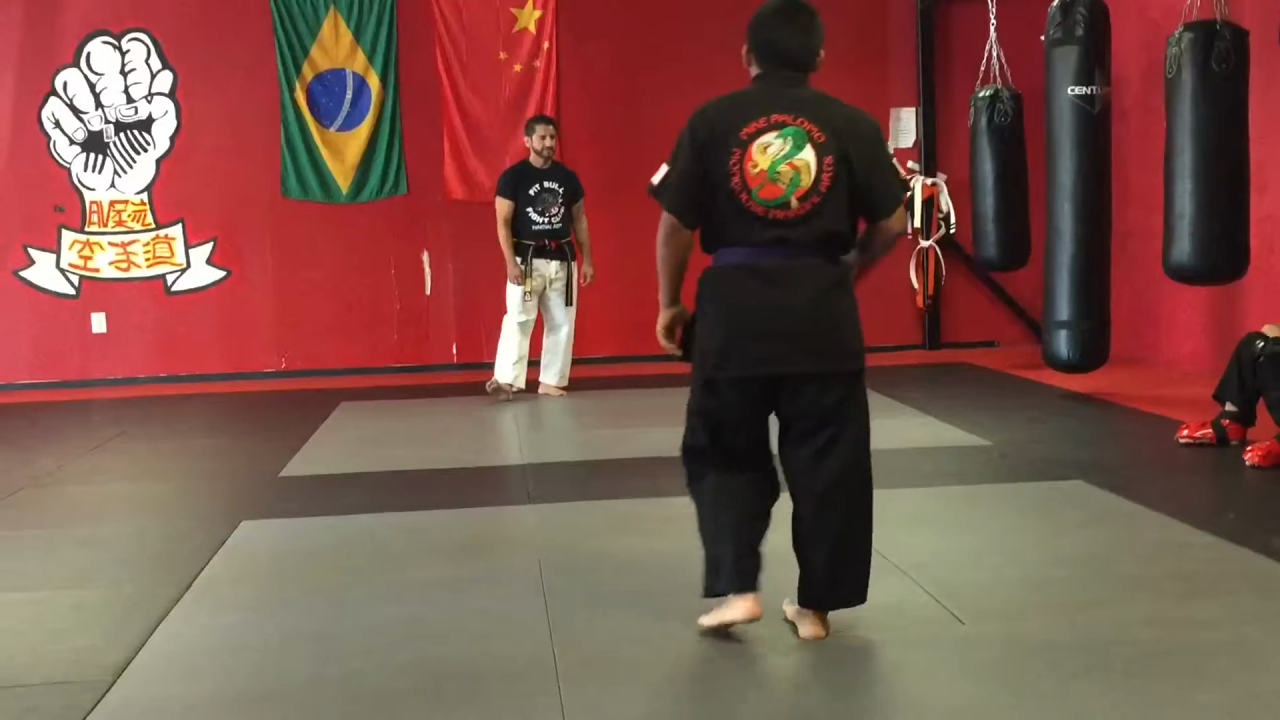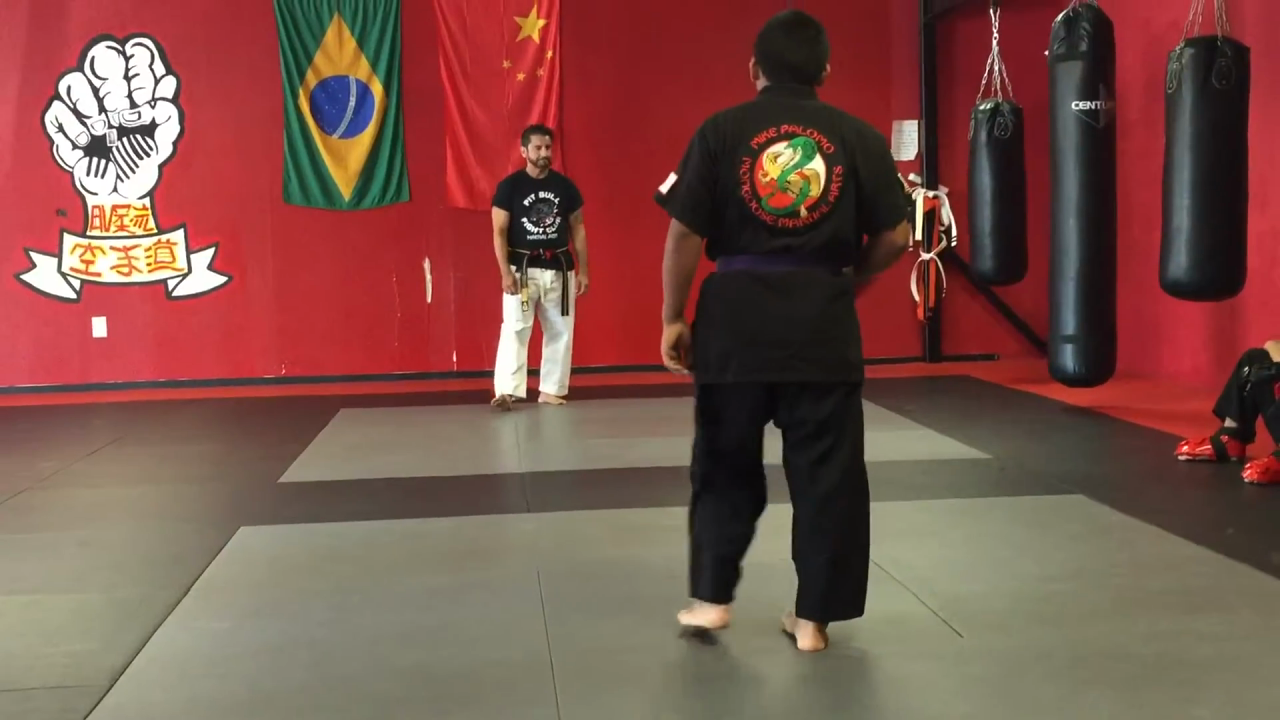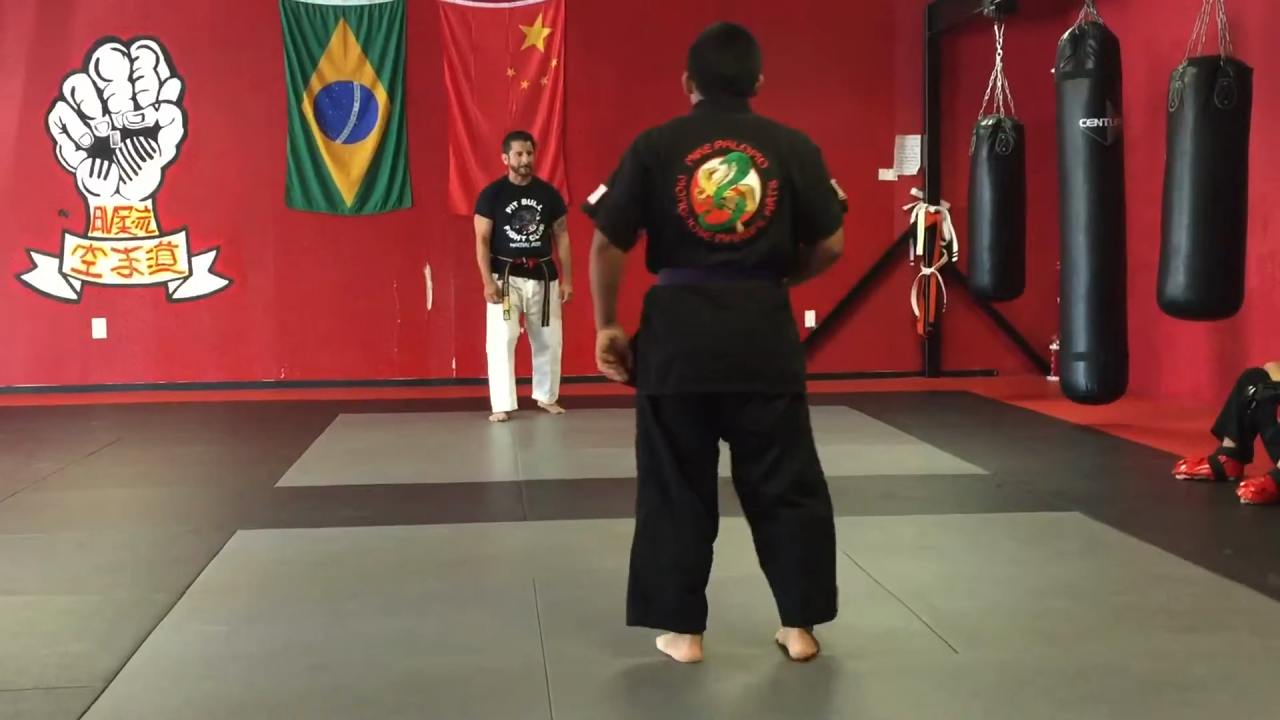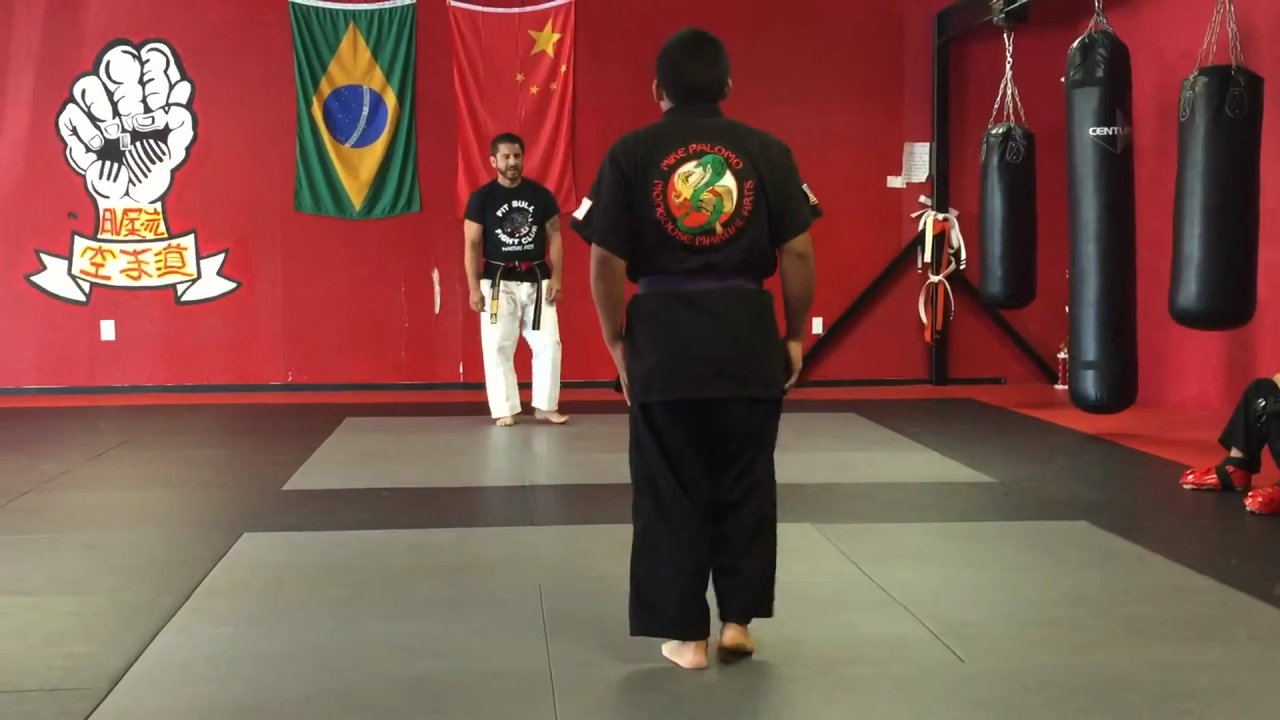
dt=0.5s
person 1, frame 1
left shoulder: (711, 121)
right shoulder: (852, 124)
left elbow: (675, 224)
right elbow: (891, 224)
left wrist: (669, 303)
left hip: (734, 305)
right hip: (821, 308)
left knee: (723, 455)
right knee: (829, 462)
left ankle: (736, 588)
right ankle: (815, 605)
person 1, frame 2
left shoulder: (721, 130)
right shoulder: (858, 136)
left elbow: (683, 234)
right elbow: (894, 237)
left wrist: (673, 318)
left hip: (735, 313)
right hip: (822, 318)
left knee: (723, 467)
right knee: (828, 473)
left ankle: (710, 597)
right ankle: (813, 617)
person 1, frame 3
left shoulder: (655, 146)
right shoulder: (794, 147)
left elbow: (608, 243)
right elbow: (829, 246)
left wrist: (605, 324)
left hip: (677, 329)
right hip: (763, 329)
left knee: (676, 488)
right knee: (786, 483)
left ankle: (682, 628)
right ankle: (801, 624)
person 1, frame 4
left shoulder: (631, 153)
right shoulder: (766, 151)
left elbow: (605, 260)
right elbow: (798, 254)
left wrist: (617, 341)
right wrist: (795, 335)
left hip: (663, 337)
right hip: (748, 333)
left knee: (669, 491)
right knee: (746, 486)
left ankle: (686, 634)
right ankle: (738, 618)
person 2, frame 1
left shoulder: (568, 177)
right shoulder: (513, 177)
left elbow: (579, 219)
right elbow: (503, 222)
left wrist: (586, 259)
right wrist: (511, 262)
left hip: (562, 259)
right hip: (527, 258)
left knee: (561, 323)
right knee: (518, 319)
left ankle: (551, 380)
right ankle: (506, 380)
person 2, frame 2
left shoulder: (566, 187)
right shoulder: (509, 186)
left elbow: (578, 229)
right elbow: (499, 232)
left wrist: (582, 270)
right wrist: (506, 272)
left hip: (559, 268)
right hip: (523, 268)
left knee: (560, 332)
right knee: (514, 330)
left ankle: (551, 390)
right ankle: (507, 391)
person 2, frame 3
left shoulder: (549, 194)
right shoulder: (492, 194)
left elbow: (561, 237)
right elbow: (482, 240)
left wrist: (566, 278)
right wrist: (488, 281)
left hip: (543, 276)
right hip: (505, 276)
left knee: (549, 342)
right knee: (501, 341)
left ankle: (546, 397)
right ankle: (502, 406)
person 2, frame 4
left shoulder: (540, 194)
right shoulder: (481, 198)
left elbow: (554, 236)
right elbow: (472, 245)
left wrist: (556, 277)
right wrist: (473, 288)
left hip: (536, 279)
right hip: (498, 281)
left knee: (548, 344)
right knee: (498, 347)
left ankle: (547, 406)
right ankle: (505, 409)
